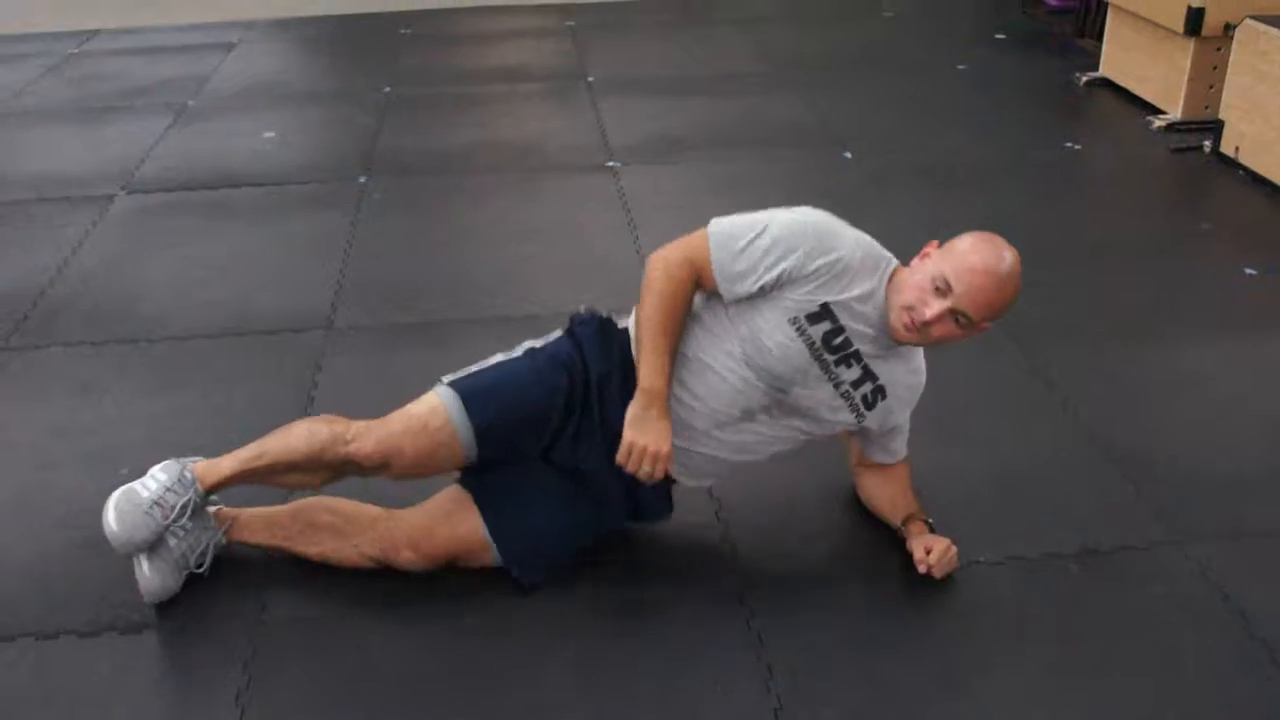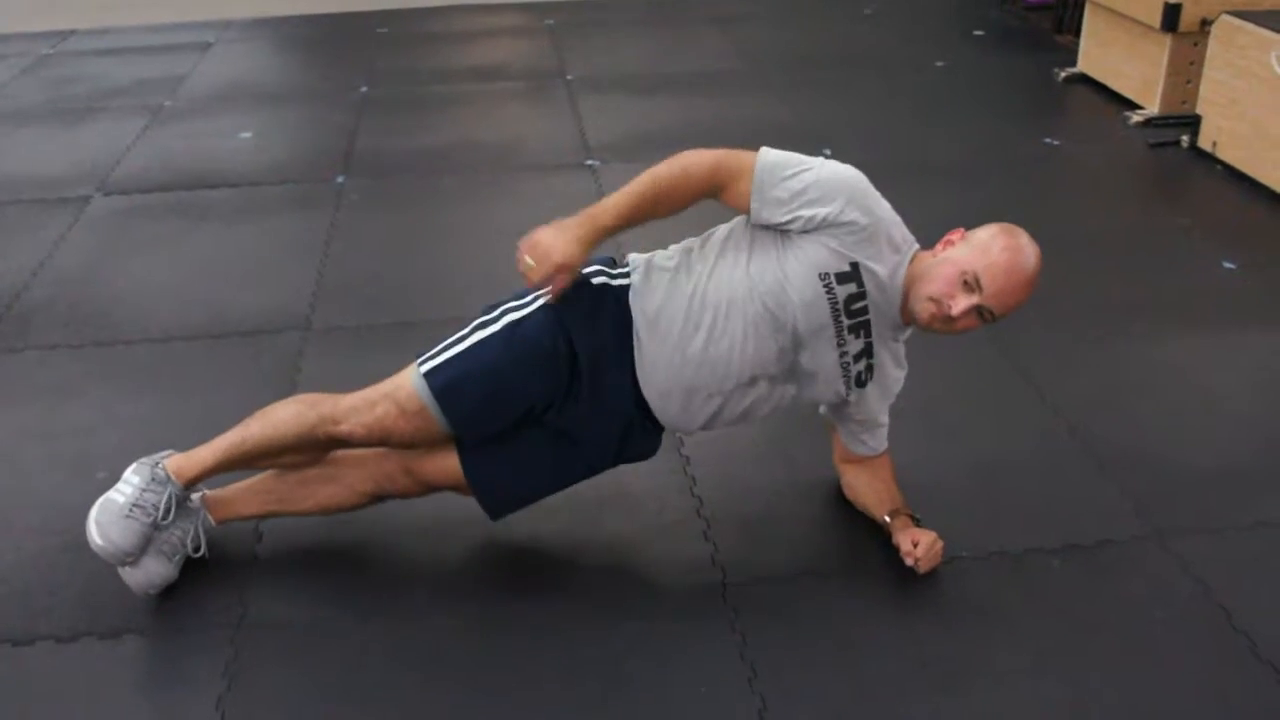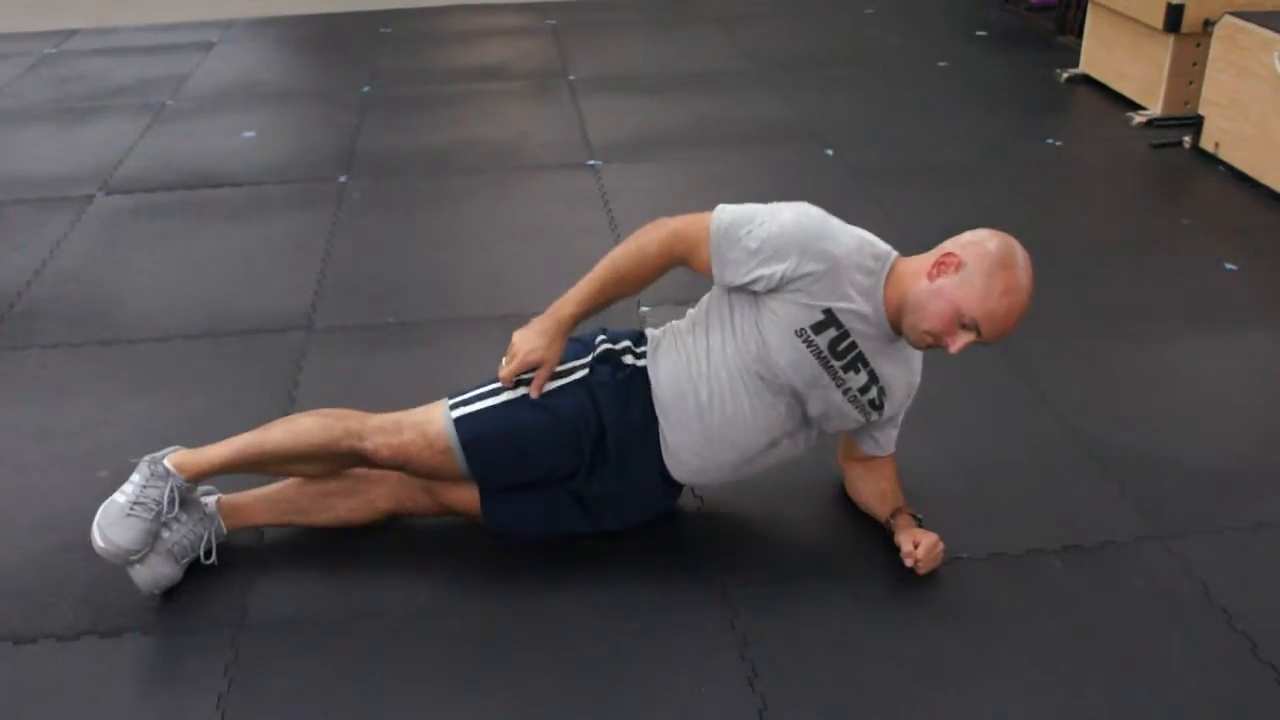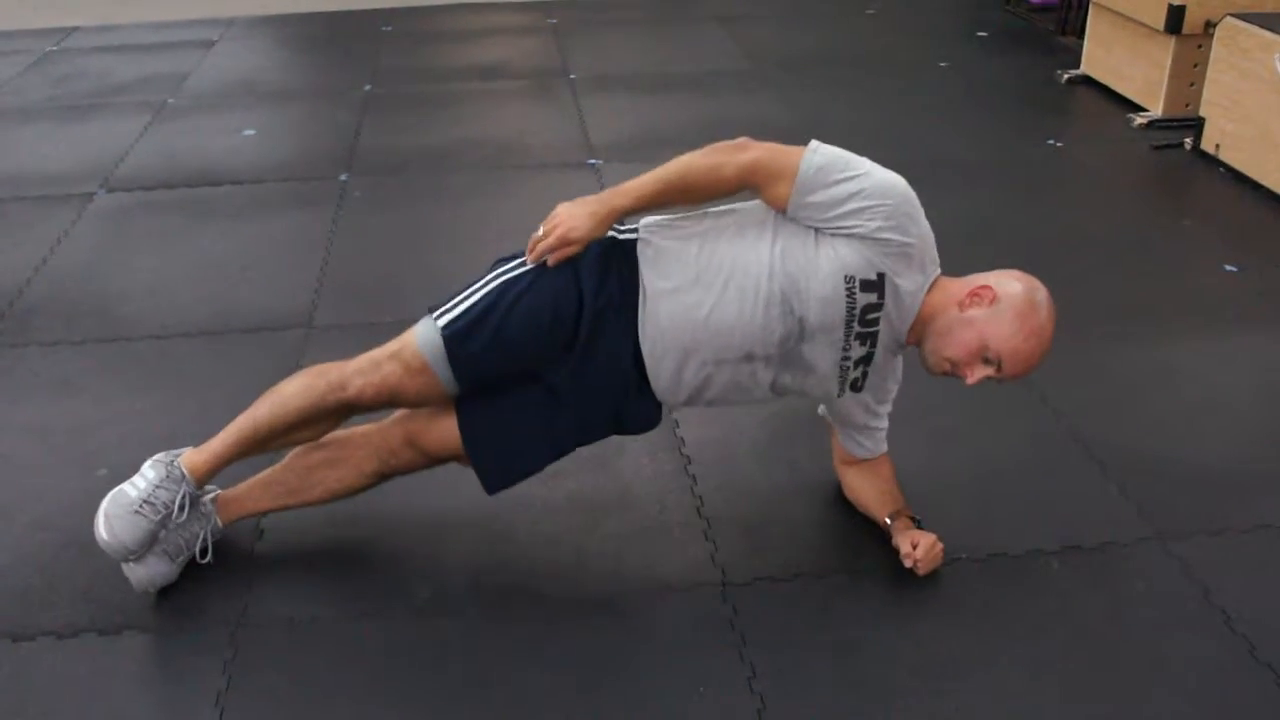
dt=0.7s
person 1, frame 1
left shoulder: (897, 383)
right shoulder: (826, 247)
left elbow: (876, 466)
right elbow: (674, 263)
left wrist: (916, 529)
right wrist: (650, 402)
left hip: (634, 481)
right hip: (601, 376)
left knee: (415, 546)
right knee: (386, 447)
left ankle: (212, 533)
right ankle: (196, 480)
person 1, frame 2
left shoulder: (879, 367)
right shoulder: (853, 208)
left elbow: (858, 459)
right elbow: (710, 167)
left wrist: (903, 524)
right wrist: (585, 226)
left hip: (619, 420)
right hip: (594, 325)
left knee: (409, 474)
right knee: (368, 422)
left ankle: (202, 517)
right ankle: (175, 474)
person 1, frame 3
left shoulder: (898, 378)
right shoulder: (820, 249)
left elbow: (865, 462)
right elbow: (673, 236)
left wrist: (906, 525)
right wrist: (553, 320)
left hip: (641, 482)
right hip: (619, 396)
left knee: (421, 491)
right knee: (392, 441)
left ankle: (209, 519)
right ankle: (180, 471)
person 1, frame 4
left shoulder: (878, 367)
right shoulder: (892, 218)
left elbow: (859, 460)
right elbow: (748, 159)
left wrist: (903, 525)
right wrist: (605, 205)
left hip: (620, 385)
right hip: (603, 286)
left knee: (412, 443)
right knee: (376, 384)
left ankle: (211, 516)
right ankle: (189, 472)
